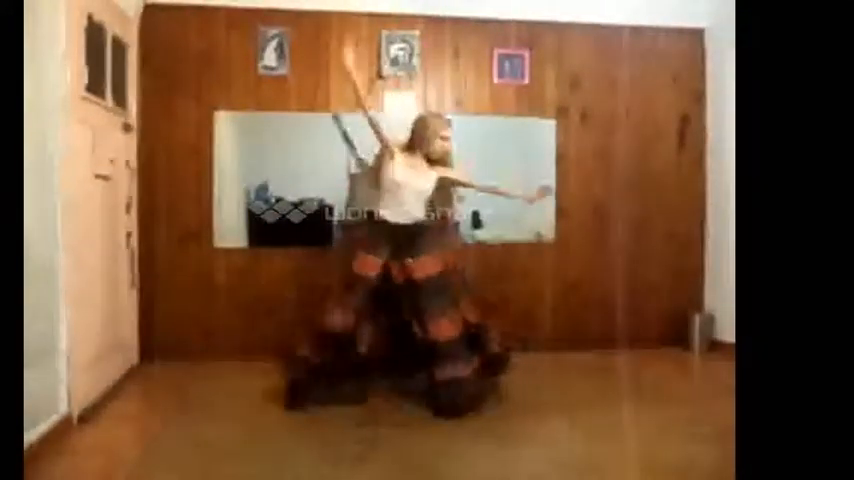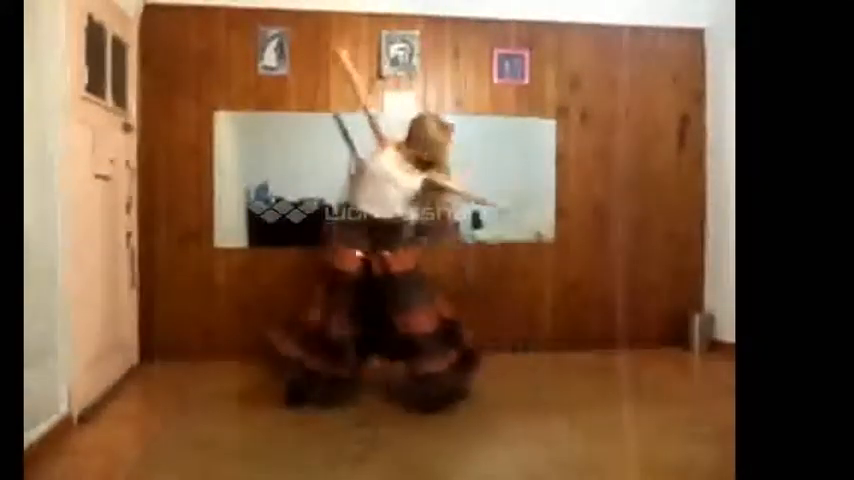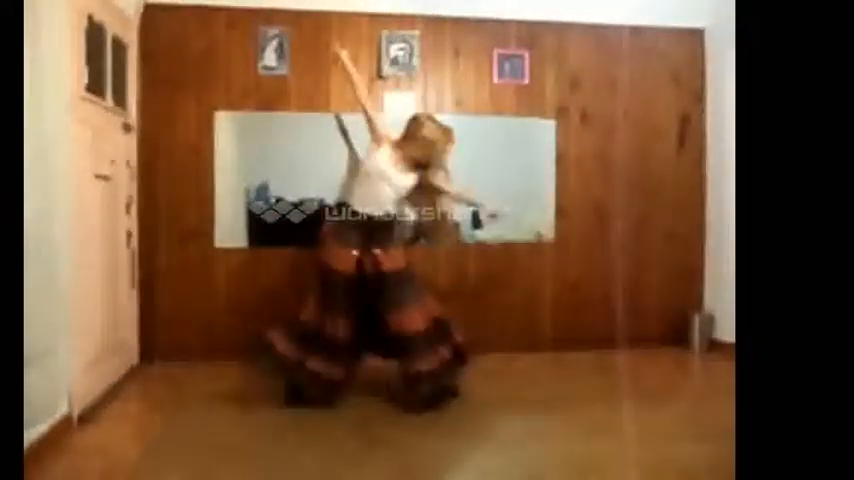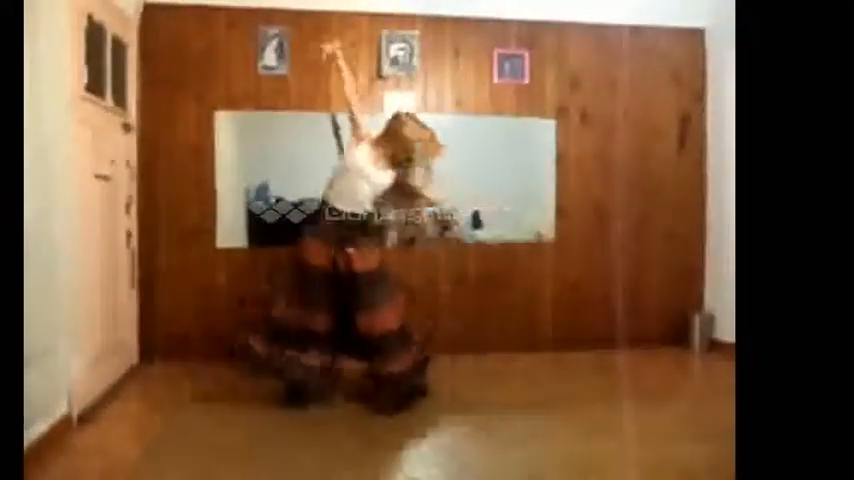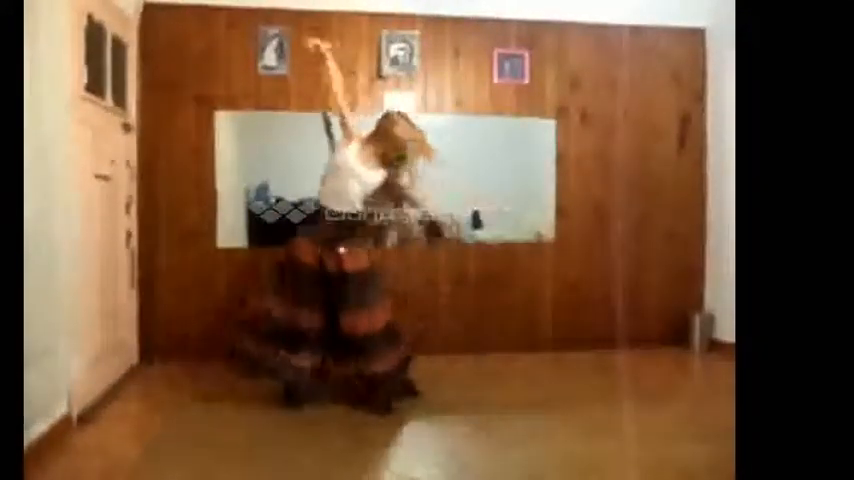
dt=0.1s
person 1, frame 1
left shoulder: (438, 171)
right shoulder: (393, 152)
left elbow: (478, 185)
right elbow: (368, 111)
left wrist: (524, 197)
right wrist: (351, 71)
left hip: (417, 240)
right hip: (381, 236)
left knee: (437, 308)
right knee: (354, 301)
left ankle: (454, 383)
right ankle: (322, 379)
person 1, frame 2
left shoulder: (426, 172)
right shoulder: (388, 148)
left elbow: (454, 186)
right elbow: (366, 102)
left wrist: (489, 202)
right wrist: (348, 62)
left hip: (392, 236)
right hip: (357, 230)
left knee: (414, 302)
right knee: (338, 300)
left ankle: (432, 382)
right ankle: (317, 381)
person 1, frame 3
left shoulder: (418, 171)
right shoulder: (381, 143)
left elbow: (446, 189)
right elbow: (364, 99)
left wrist: (479, 204)
right wrist: (345, 60)
left hip: (383, 234)
right hip: (349, 226)
left knee: (403, 302)
right knee: (335, 300)
left ankle: (424, 380)
right ankle: (312, 382)
person 1, frame 4
left shoulder: (394, 170)
right shoulder: (361, 140)
right elbow: (350, 94)
right wrist: (339, 58)
left hip: (360, 234)
right hip: (328, 225)
left knee: (377, 303)
right knee: (315, 302)
left ankle: (394, 382)
right ankle: (309, 382)
person 1, frame 5
left shoulder: (388, 169)
right shoulder: (352, 141)
left elbow: (405, 194)
right elbow: (339, 93)
right wrist: (327, 56)
left hip: (350, 233)
right hip: (318, 225)
left knee: (364, 305)
right knee: (306, 301)
left ankle: (377, 381)
right ankle: (302, 380)
